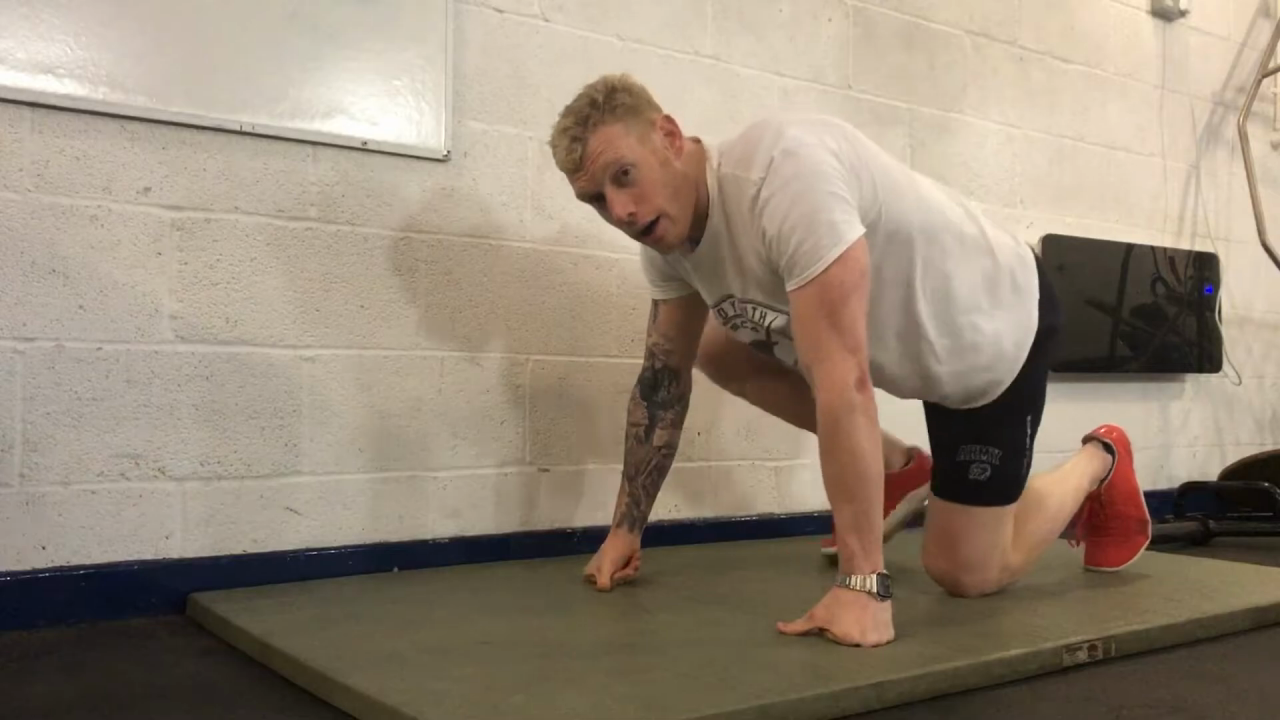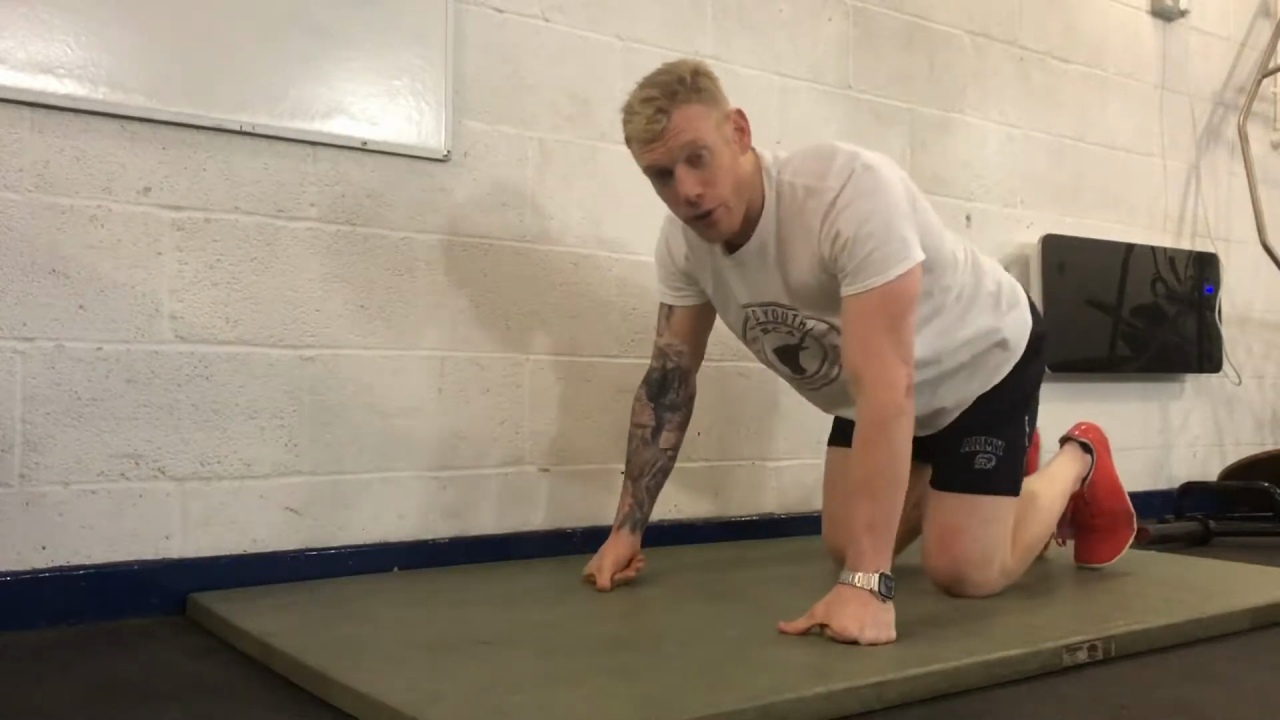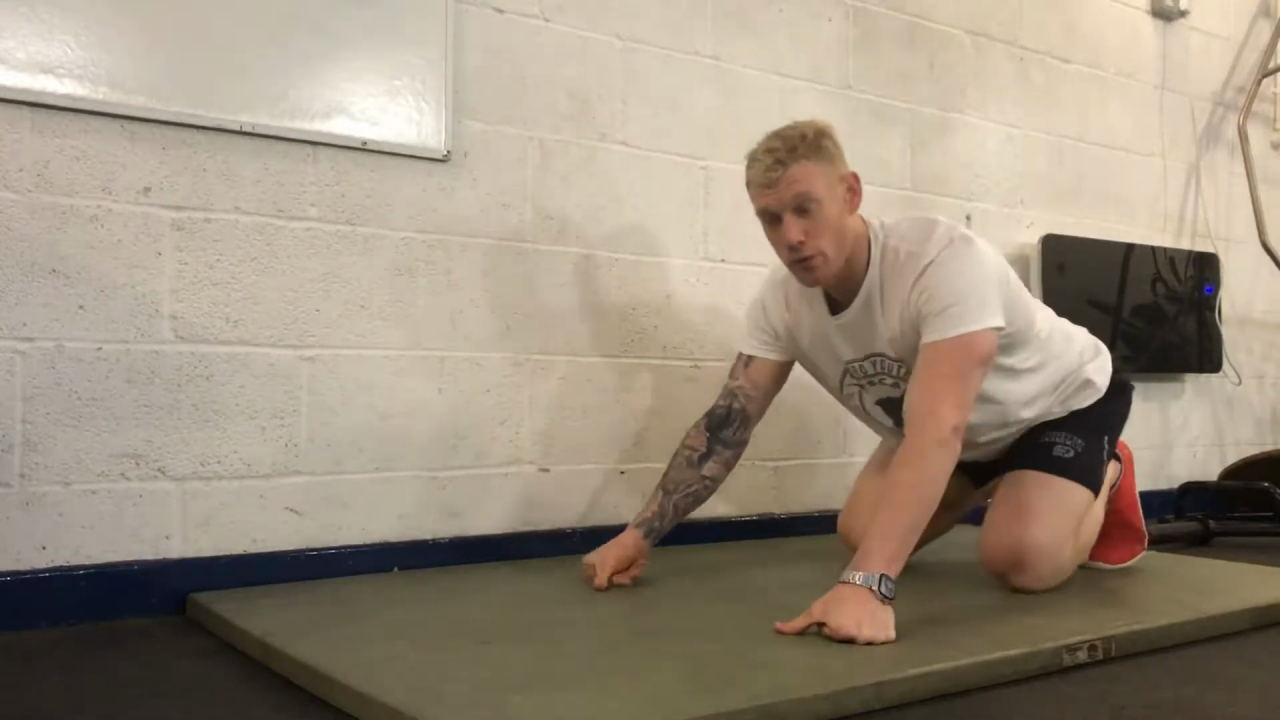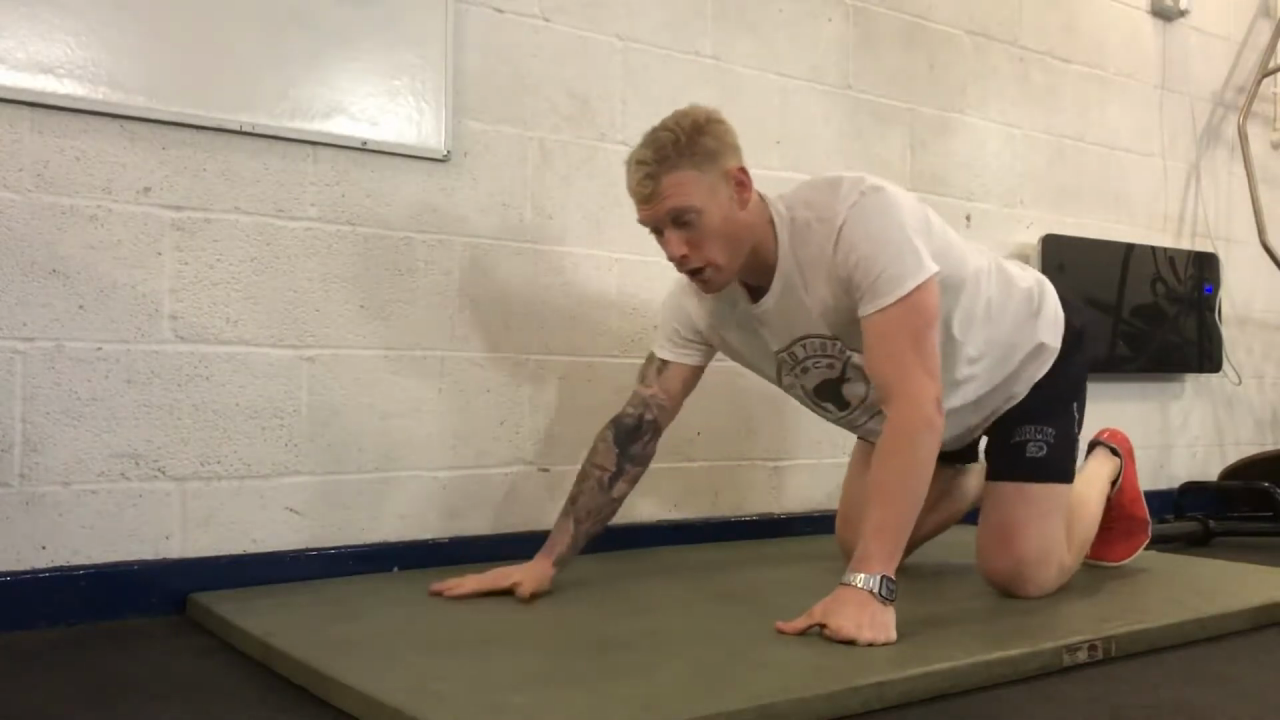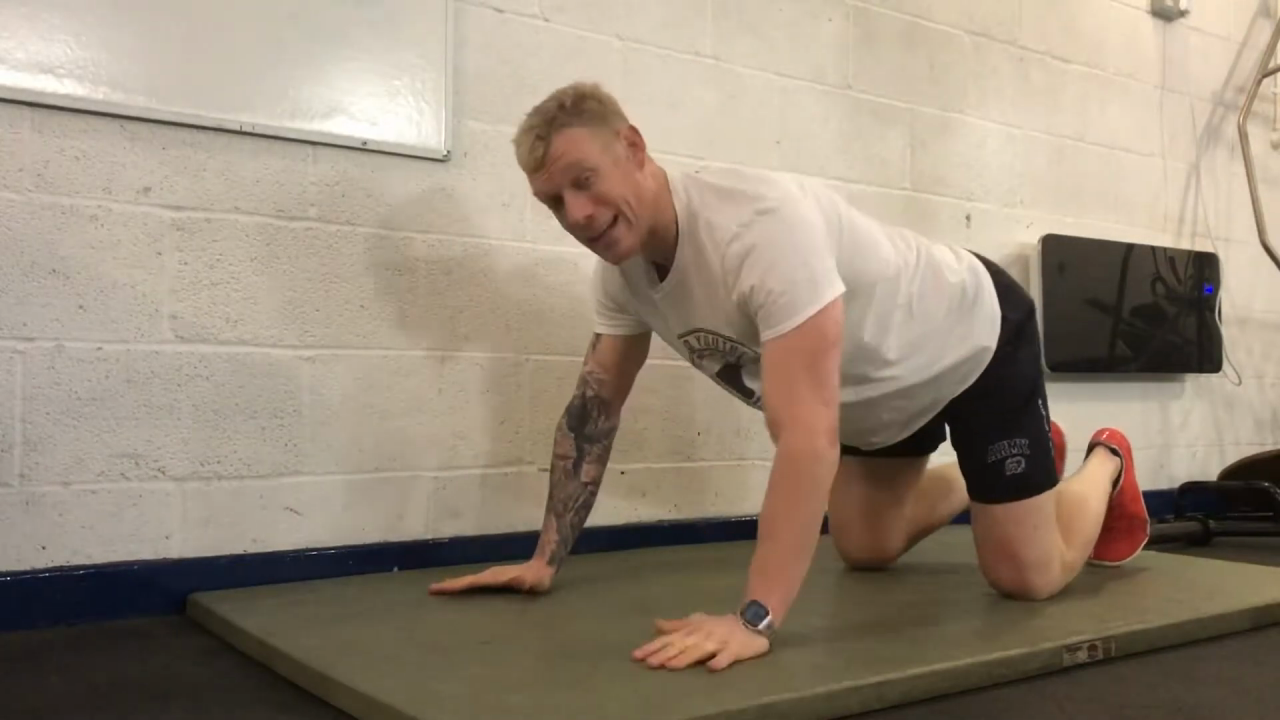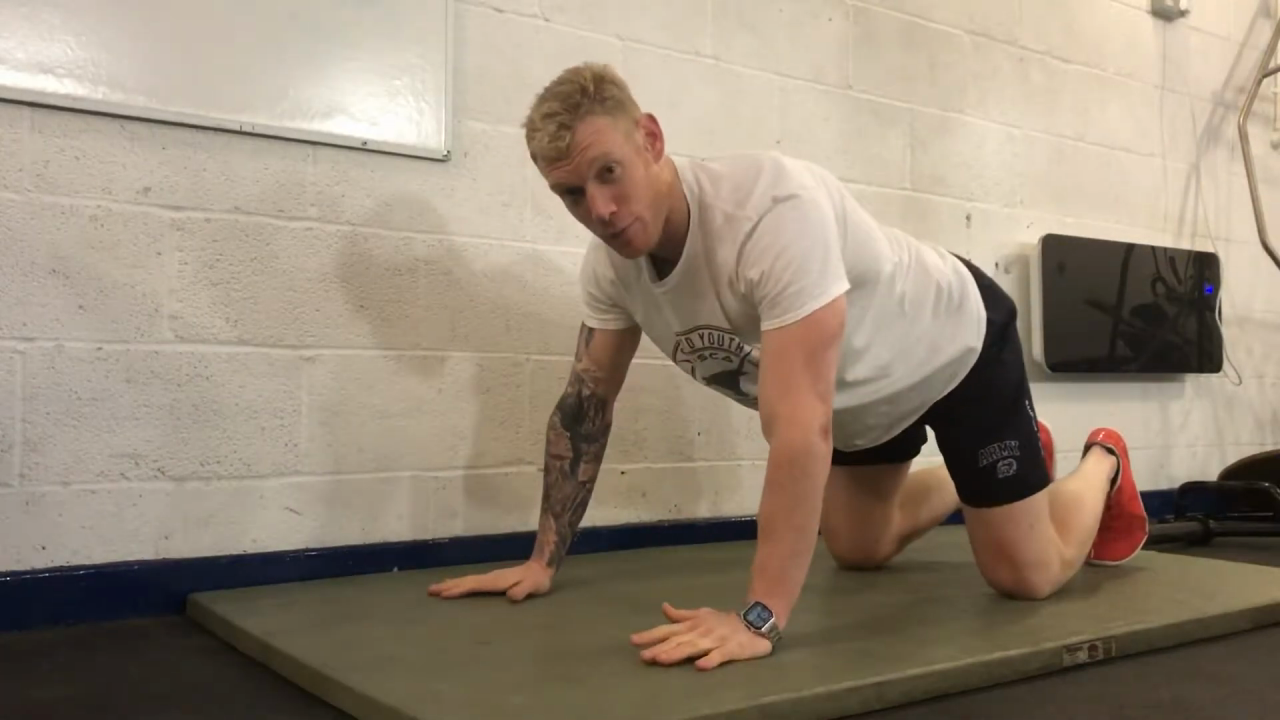
dt=0.5s
person 1, frame 1
left shoulder: (783, 174)
right shoulder: (665, 229)
left elbow: (843, 385)
right elbow: (663, 375)
left wrist: (863, 584)
right wrist: (626, 528)
left hip: (989, 321)
right hip: (899, 314)
left knee: (964, 573)
right knee: (716, 351)
left ankle: (1097, 463)
right ankle: (891, 464)
person 1, frame 2
left shoulder: (850, 191)
right shoulder: (683, 242)
left elbow: (888, 390)
right elbow: (668, 380)
left wrist: (867, 583)
right wrist: (626, 528)
left hip: (981, 356)
left knee: (964, 572)
right knee: (847, 549)
left ankle: (1075, 465)
person 1, frame 3
left shoulder: (947, 261)
right shoulder: (782, 301)
left elbow: (938, 430)
right elbow: (730, 421)
left wrist: (867, 584)
right wrist: (639, 535)
left hip: (1068, 397)
right hip: (966, 432)
left knee: (1023, 559)
right knee: (864, 537)
left ankle: (1104, 477)
right ankle: (994, 483)
person 1, frame 4
left shoulder: (860, 222)
right shoulder: (698, 302)
left elbow: (916, 406)
right elbow: (637, 426)
left wrist: (869, 585)
right wrist: (546, 559)
left hip: (1030, 355)
right hip: (923, 405)
left knee: (1019, 570)
right knee: (860, 540)
left ankle: (1102, 469)
right ankle: (987, 476)
person 1, frame 5
left shoulder: (761, 225)
right shoulder: (620, 268)
left elbow: (807, 437)
right elbow: (594, 408)
left wrist: (755, 615)
right wrist: (546, 558)
left hip: (971, 340)
right hip: (876, 383)
left knee: (1028, 576)
right knee: (865, 550)
left ankle: (1105, 465)
right ankle: (1007, 469)
person 1, frame 6
left shoulder: (775, 211)
right shoulder: (610, 263)
left elbow: (800, 430)
right elbow: (586, 404)
left wrist: (759, 617)
right wrist: (543, 559)
left hip: (956, 345)
right hip: (865, 388)
left knee: (1027, 574)
right knee: (858, 550)
left ankle: (1101, 465)
right ankle: (1007, 465)
